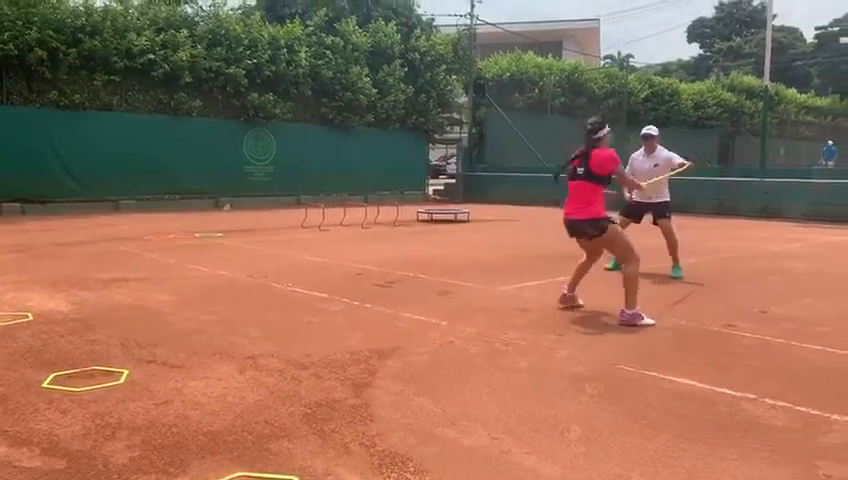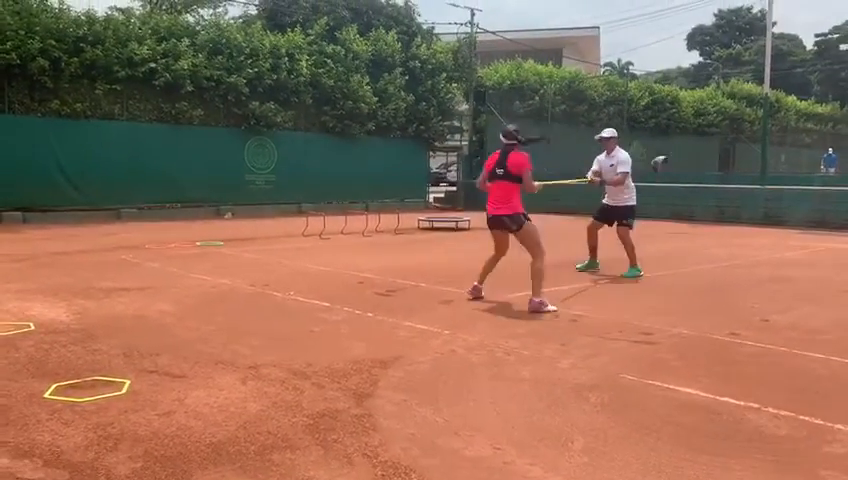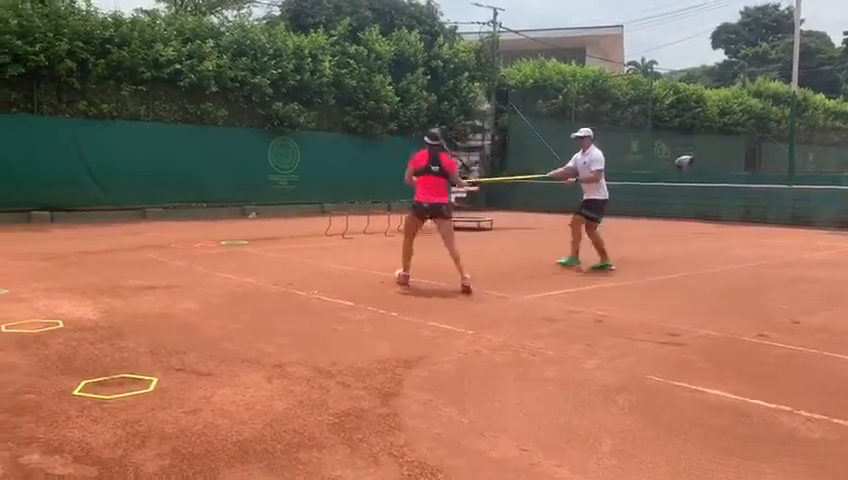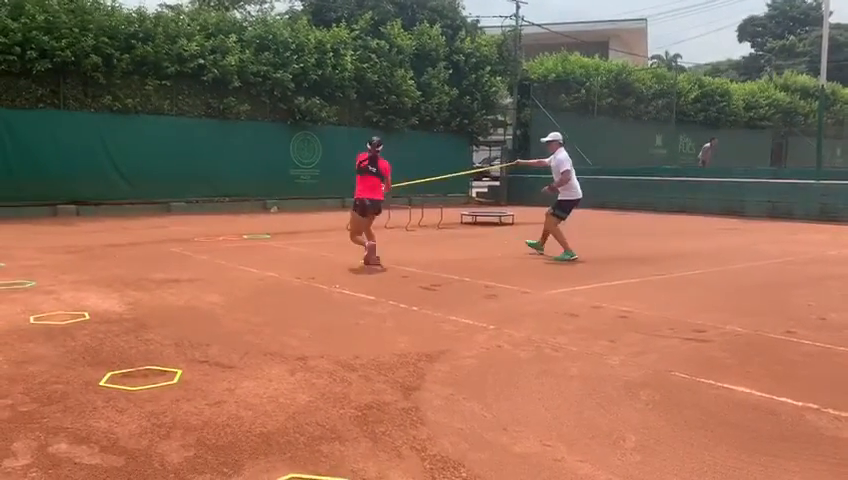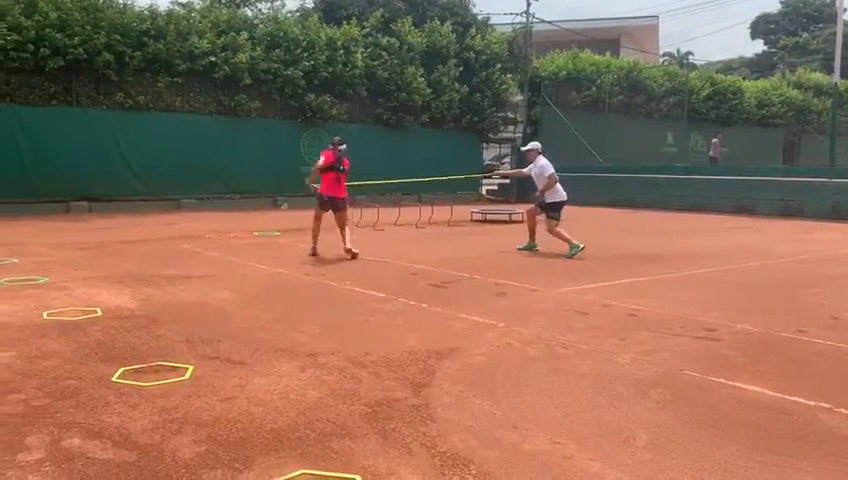
dt=0.5s
person 1, frame 1
left shoulder: (579, 155)
right shoulder: (607, 155)
right elbow: (626, 181)
right wrist: (639, 186)
left hip: (571, 220)
right hip: (592, 220)
left knee: (593, 254)
right knee: (631, 259)
left ankle: (568, 294)
right ankle: (630, 312)
person 1, frame 2
left shoulder: (493, 158)
right shoulder: (521, 157)
left elbow: (481, 184)
right elbow: (529, 186)
right wrist: (536, 186)
left hip: (493, 215)
right hip: (512, 215)
left knee: (500, 252)
right knee: (538, 254)
left ankle: (477, 287)
right ankle: (537, 300)
person 1, frame 3
left shoulder: (417, 157)
right shoulder: (448, 160)
left elbow: (408, 180)
right elbow: (459, 183)
right wrist: (465, 183)
left hip: (421, 204)
right hip: (441, 205)
left knee: (408, 239)
right knee: (450, 245)
left ankle: (405, 274)
right ankle: (464, 279)
person 1, frame 4
left shoulder: (361, 157)
right shoulder: (385, 164)
right elbow: (387, 187)
left hip: (362, 201)
right hip: (378, 202)
left knee: (354, 236)
right knee: (366, 228)
left ankle: (369, 245)
right ankle: (372, 256)
person 1, frame 5
left shoulder: (327, 154)
right shoulder: (346, 162)
left elbow: (319, 165)
left wrist: (311, 180)
left hip: (325, 196)
right hip: (340, 198)
left knee: (317, 220)
right knee: (343, 226)
left ankle: (314, 248)
right ankle: (348, 245)
person 2, frame 1
left shoulder: (666, 156)
right shoulder: (635, 157)
left elbow: (682, 163)
left wrist: (687, 165)
right wrist: (626, 192)
left hip: (659, 199)
right hip: (637, 199)
left knee: (668, 229)
right knee: (618, 226)
left ankle: (676, 266)
right ankle: (618, 261)
person 2, frame 2
left shoulder: (623, 157)
right shoulder: (600, 158)
left elbow: (621, 180)
right elbow: (593, 172)
left wrist: (602, 181)
right wrist: (591, 177)
left hip: (625, 202)
right hip: (609, 201)
left knee: (623, 234)
right knee: (592, 227)
left ankle: (635, 267)
right ankle: (592, 262)
person 2, frame 3
left shoulder: (596, 155)
right shoulder: (578, 156)
left elbow: (596, 177)
right elbow: (566, 169)
left wrist: (577, 179)
right wrist: (552, 173)
left hip: (597, 197)
right hip: (590, 197)
left knee: (575, 223)
right knee: (590, 229)
left ankle: (574, 258)
right ankle: (605, 261)
person 2, frame 4
left shoulder: (561, 157)
right shoulder: (555, 157)
left elbow: (566, 178)
right elbow: (542, 162)
left wrist: (551, 186)
right wrist: (523, 162)
left hip: (569, 196)
right hip: (567, 195)
left knee: (551, 223)
right knee: (549, 216)
left ankle: (569, 252)
right ankle: (540, 244)
person 2, frame 5
left shoulder: (543, 164)
right shoulder: (534, 166)
left elbow: (554, 180)
right elbow: (520, 172)
left wrist: (541, 191)
right wrist: (502, 173)
left hip: (556, 199)
right hip: (549, 199)
left knee: (551, 228)
right knee: (530, 213)
left ankle: (574, 245)
right ankle: (532, 243)
